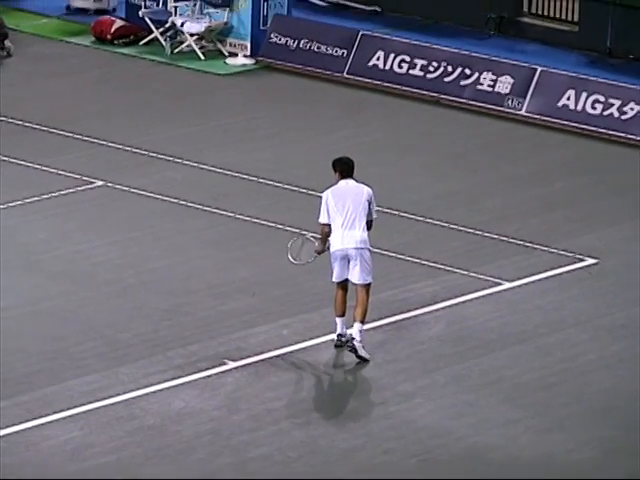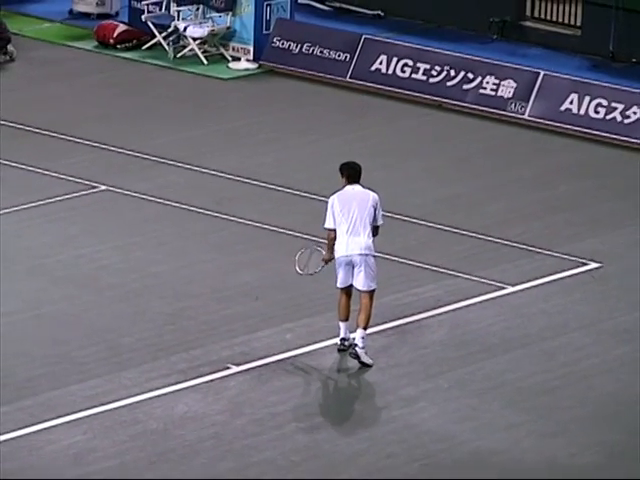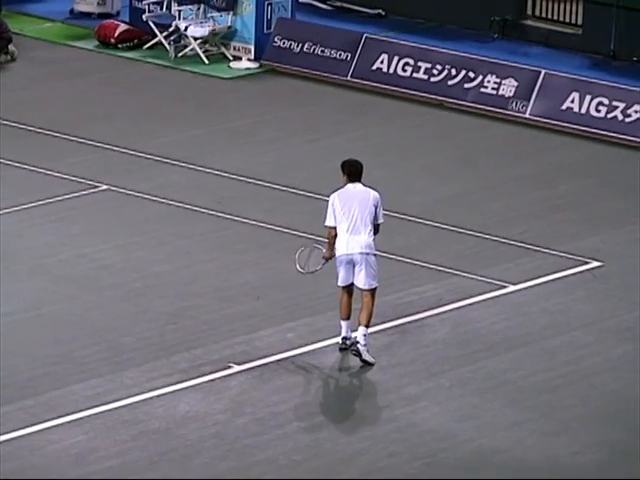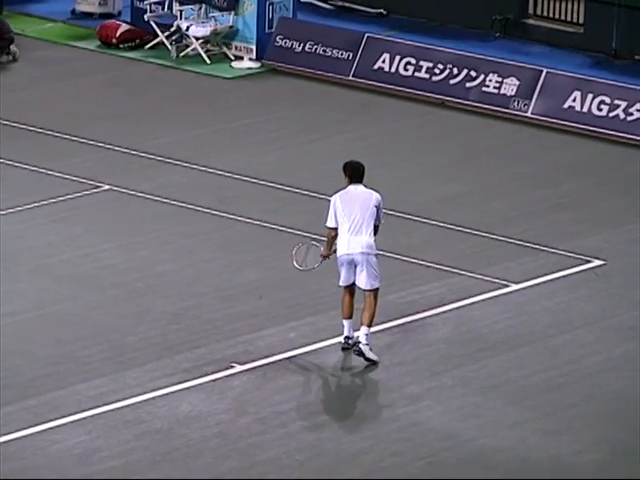
dt=0.3s
person 1, frame 1
left shoulder: (329, 194)
right shoulder: (366, 191)
left elbow: (325, 228)
left wrist: (322, 245)
left hip: (338, 246)
right hip: (359, 245)
left knee: (340, 287)
right knee: (362, 291)
left ankle: (340, 334)
right ankle: (356, 337)
person 1, frame 2
left shoulder: (335, 199)
right shoulder: (372, 197)
left elbow: (331, 233)
right elbow: (375, 230)
left wrist: (329, 253)
left hip: (342, 252)
right hip: (364, 251)
left knee: (344, 293)
right knee: (366, 297)
left ankle: (343, 338)
right ankle: (358, 344)
person 1, frame 3
left shoulder: (336, 197)
right shoulder: (373, 196)
left elbow: (332, 232)
right elbow: (376, 228)
left wrist: (329, 251)
left hip: (343, 250)
right hip: (364, 250)
left knee: (346, 292)
right knee: (368, 296)
left ankle: (345, 337)
right ankle: (361, 342)
person 1, frame 4
left shoulder: (337, 198)
right shoulder: (375, 197)
left elbow: (332, 232)
left wrist: (327, 249)
left hip: (344, 250)
right hip: (366, 250)
left knee: (348, 291)
right knee: (370, 296)
left ankle: (347, 337)
right ankle: (363, 341)
